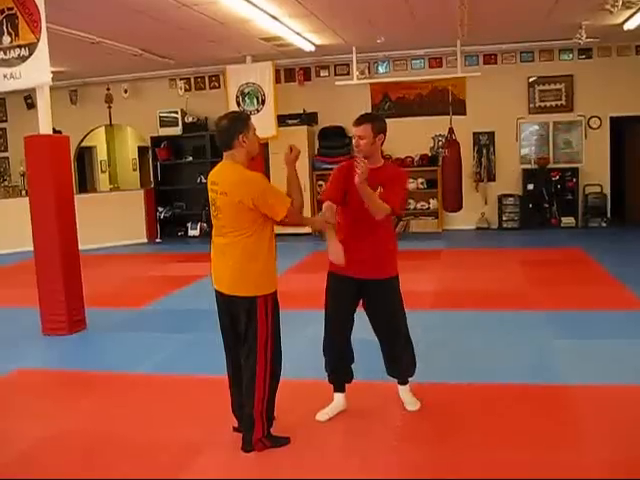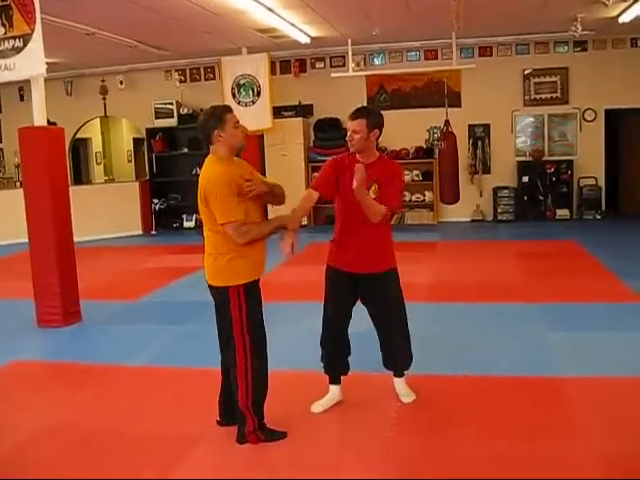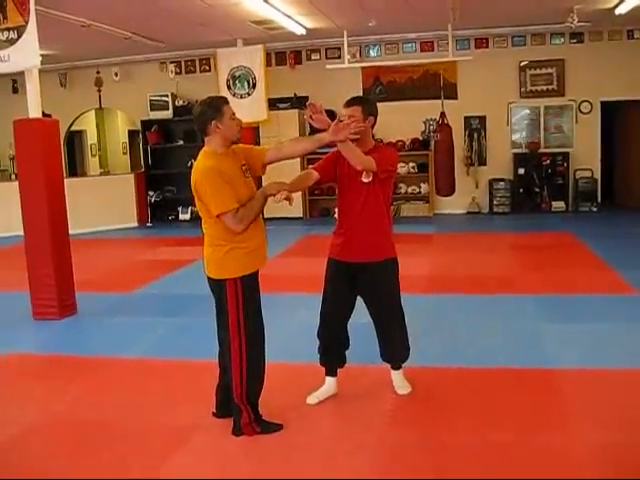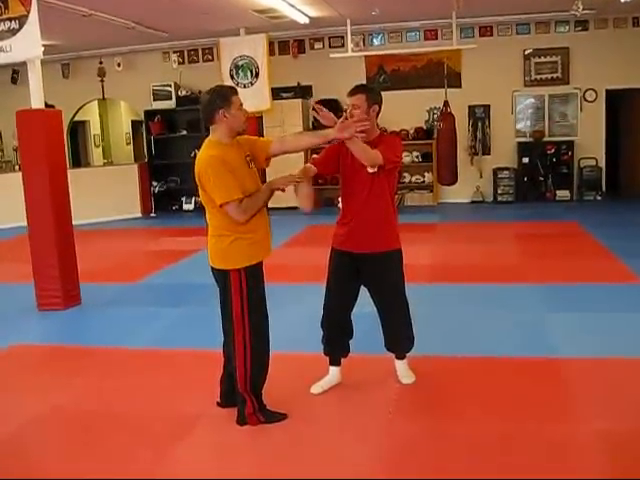
dt=1s
person 1, frame 1
left shoulder: (217, 177)
right shoulder: (251, 181)
right elbow: (294, 215)
left wrist: (306, 220)
right wrist: (292, 170)
left hip: (225, 283)
right hip: (252, 286)
left knee: (239, 356)
right knee: (261, 359)
left ankle: (245, 418)
right ankle: (256, 434)
person 1, frame 2
left shoulder: (237, 167)
right shoulder: (218, 176)
left elbow: (276, 196)
right elbow: (239, 234)
left wrist: (266, 191)
right wrist: (279, 223)
left hip: (236, 273)
right hip: (233, 275)
left knee: (235, 346)
right knee: (249, 350)
left ankle: (230, 411)
right ankle: (251, 426)
person 1, frame 3
left shoulder: (238, 154)
right shoulder: (208, 169)
left elbow: (283, 150)
right elbow: (238, 222)
left wrist: (327, 137)
right wrist: (265, 192)
left hip: (241, 264)
right hip: (232, 268)
left knee: (235, 339)
right knee: (246, 342)
left ankle: (227, 403)
right ankle: (247, 418)
person 1, frame 4
left shoulder: (242, 145)
right shoulder: (212, 159)
left elbow: (286, 143)
right elbow: (240, 212)
left wrist: (334, 135)
right wrist: (272, 186)
left hip: (245, 255)
right hip: (235, 258)
left knee: (240, 329)
right knee: (249, 332)
left ankle: (231, 393)
right ankle: (251, 408)
person 2, frame 1
left shoulder: (395, 176)
right shoulder: (342, 170)
left elbow: (380, 213)
right elbow: (327, 207)
left wrist: (362, 185)
right wrist: (331, 234)
left hip: (380, 270)
right hip: (342, 269)
left knee: (392, 331)
right knee: (335, 334)
left ankle: (404, 387)
right ankle: (338, 396)
person 2, frame 2
left shoulder: (392, 171)
right shoulder: (338, 164)
left elbow: (377, 216)
right elbow: (310, 197)
left wrist: (361, 189)
right wrist: (290, 229)
left hip: (378, 264)
right hip: (340, 263)
left knee: (392, 323)
right knee: (333, 327)
left ankle: (400, 379)
right ankle: (334, 389)
person 2, frame 3
left shoulder: (387, 155)
right shoulder: (338, 156)
left elbow: (363, 164)
right elbow: (312, 175)
left wrist: (331, 130)
right wrist: (288, 187)
left hip: (378, 255)
right hip: (341, 254)
left knee: (389, 317)
right knee: (331, 319)
left ankle: (397, 372)
right ankle: (330, 380)
person 2, frame 4
left shoulder: (391, 144)
right shoulder: (338, 145)
left elbow: (370, 158)
right elbow: (310, 169)
left wrist: (338, 127)
right wrist: (302, 187)
left hip: (382, 245)
right hip: (345, 243)
left knee: (393, 306)
right knee: (334, 309)
left ankle: (401, 361)
right ankle: (334, 370)
